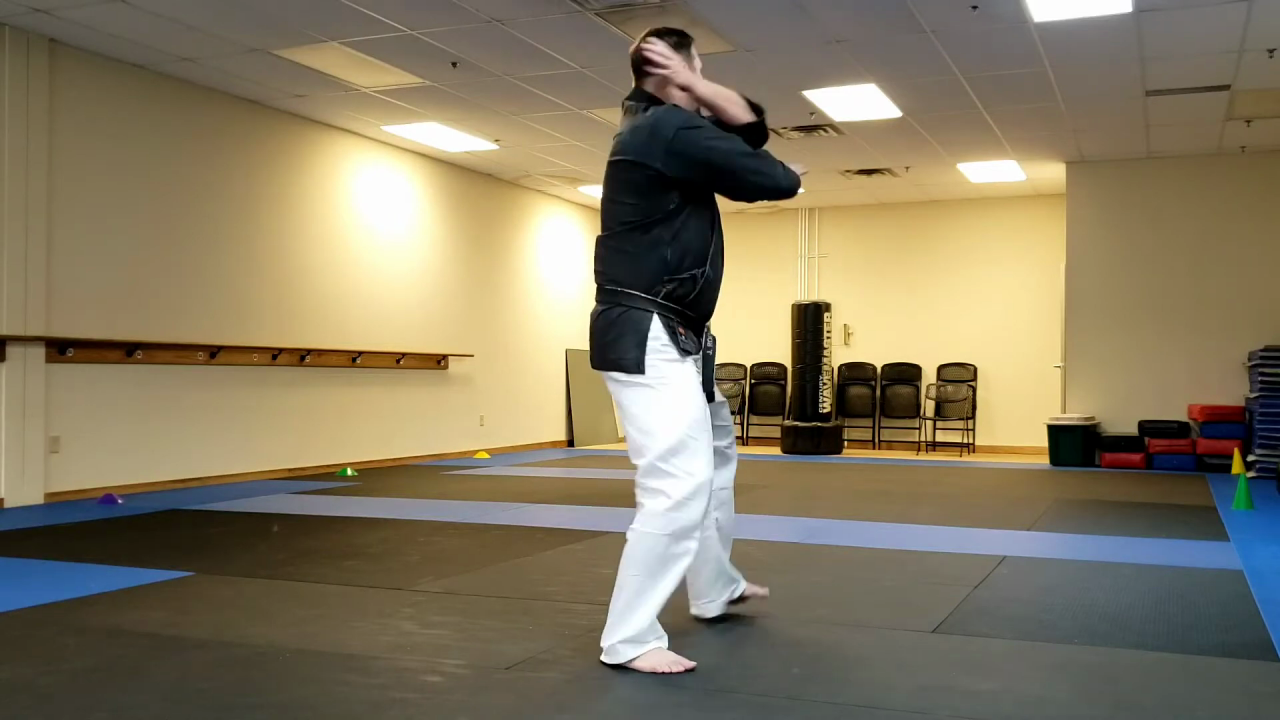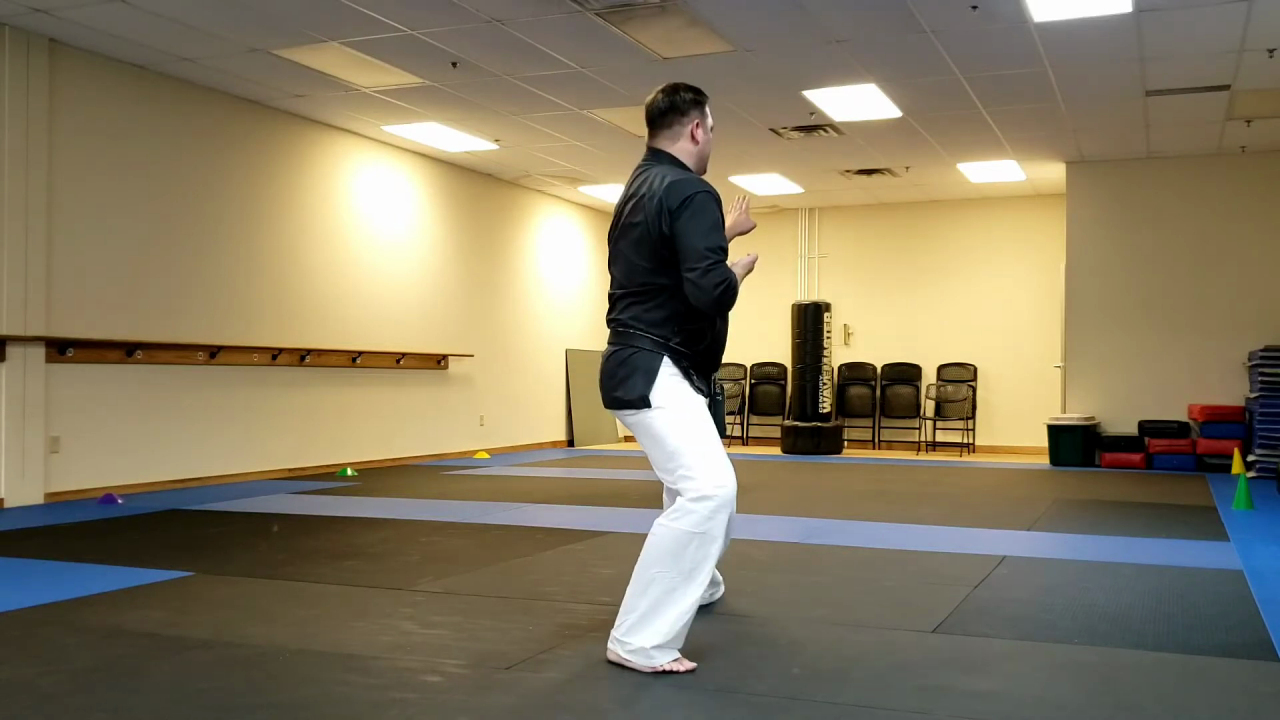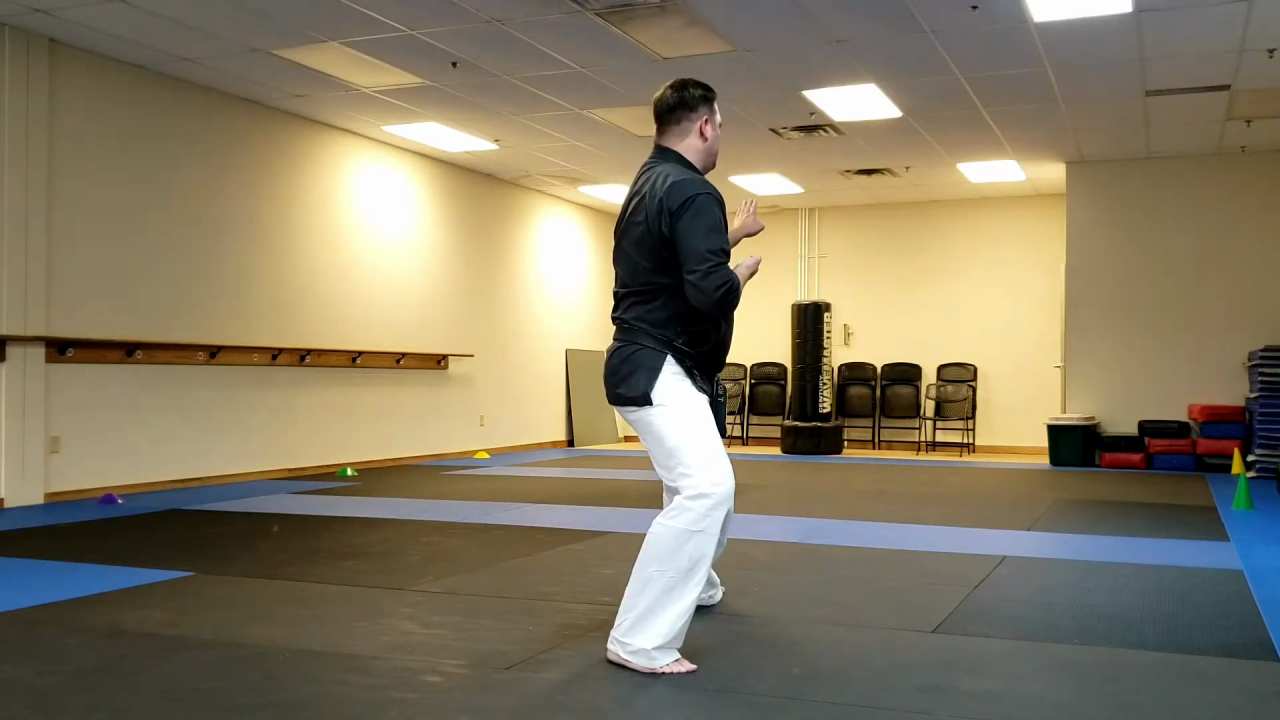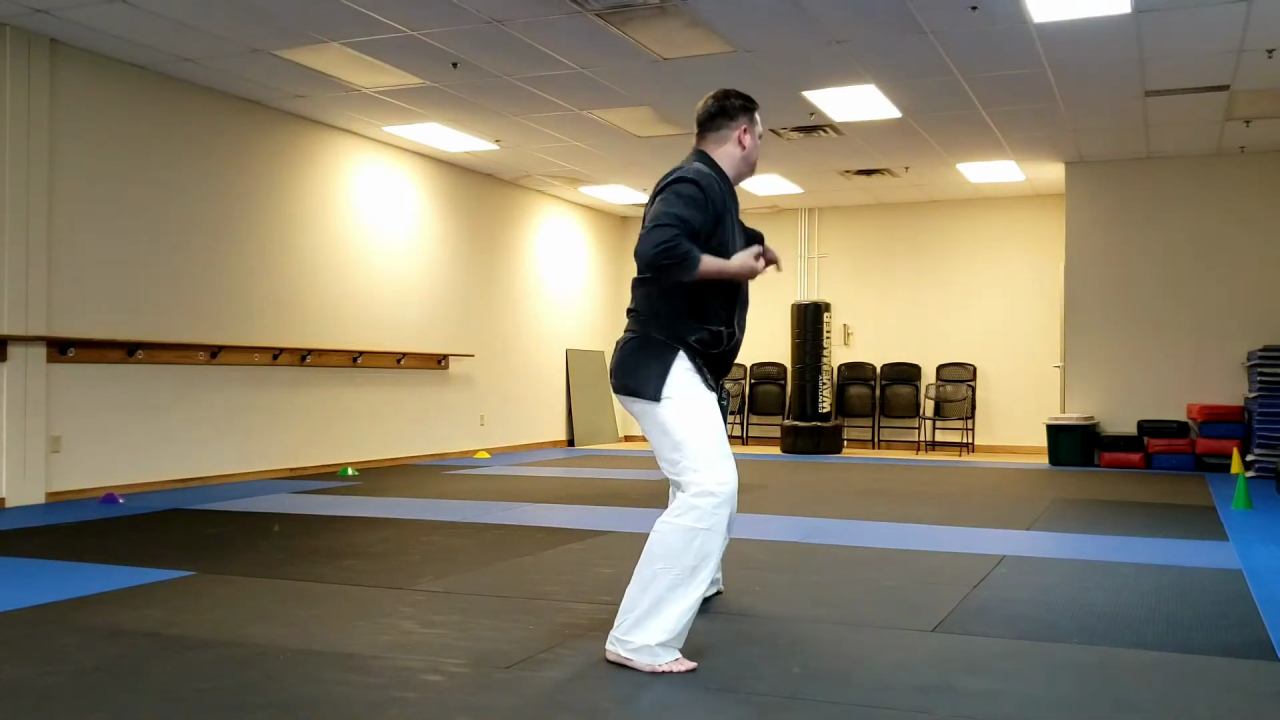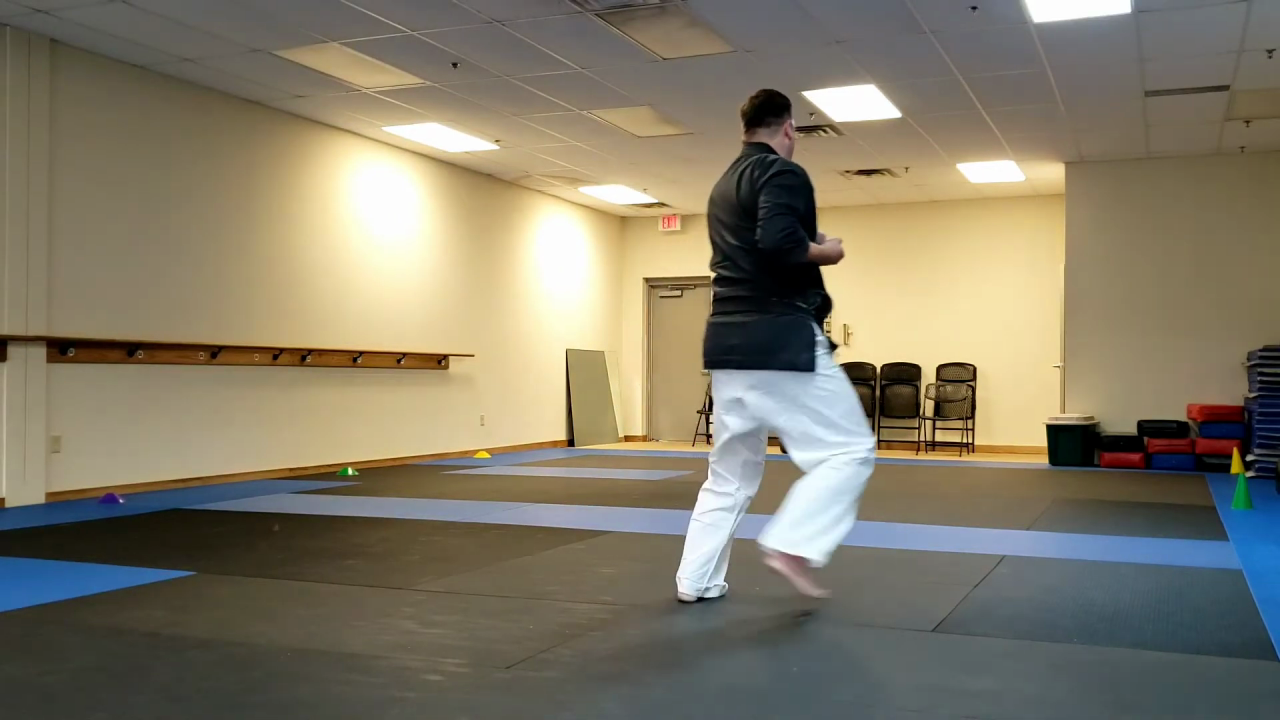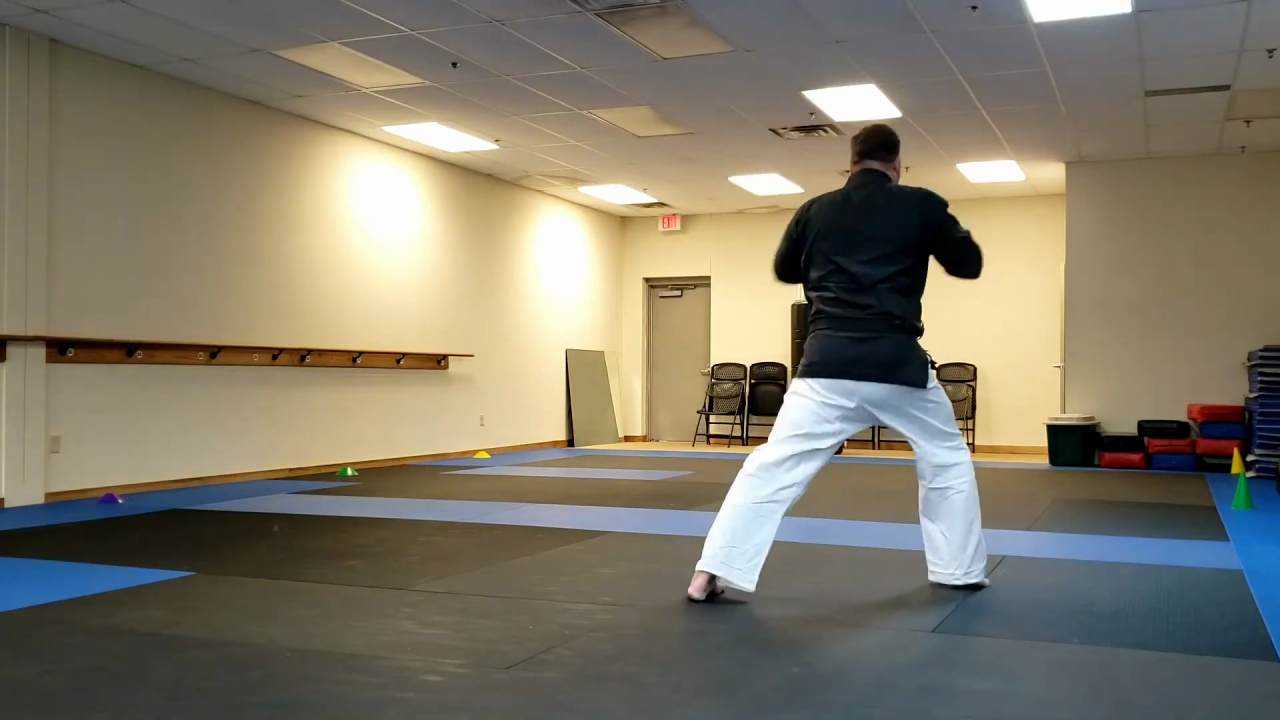
dt=0.5s
person 1, frame 1
left shoulder: (656, 126)
right shoulder: (671, 128)
left elbow: (747, 124)
right elbow: (754, 176)
left wrist: (693, 88)
left hip: (656, 333)
right hip: (644, 335)
left knee: (714, 452)
right knee: (682, 484)
left ankle: (714, 584)
right ankle: (628, 639)
person 1, frame 2
left shoulder: (640, 188)
right shoulder: (691, 193)
right elbow: (710, 292)
left wrist: (723, 232)
right wrist: (742, 266)
left hip: (643, 364)
right hip: (655, 370)
left knee: (694, 484)
right knee: (708, 492)
left ankle: (695, 582)
right ankle: (638, 640)
person 1, frame 3
left shoulder: (651, 184)
right shoulder: (691, 192)
right elbow: (710, 292)
left wrist: (733, 233)
right wrist: (744, 269)
left hip: (651, 363)
right hip: (660, 369)
left knee: (698, 484)
right knee: (706, 489)
left ankle: (693, 585)
right ankle: (639, 641)
person 1, frame 4
left shoulder: (706, 186)
right shoulder: (695, 182)
right elbow: (657, 251)
left wrist: (750, 251)
right wrist: (734, 267)
left hip: (677, 361)
right hip: (667, 364)
left knee: (704, 482)
right knee: (710, 488)
left ankle: (697, 578)
right ankle: (639, 639)
person 1, frame 5
left shoulder: (725, 185)
right shoulder: (782, 173)
right elbow: (778, 242)
left wrist: (806, 244)
right wrist: (824, 251)
left hip: (726, 341)
right hip: (782, 338)
left knee: (731, 470)
right knee: (847, 451)
left ankle: (698, 579)
right ankle: (790, 544)
person 1, frame 6
left shoulder: (815, 211)
right shoulder: (919, 205)
left elbow: (786, 271)
right elbow: (969, 265)
right wrist: (941, 236)
left hip: (827, 360)
right hip: (894, 360)
left knee: (771, 466)
right knee: (948, 459)
left ankle: (713, 569)
right ankle: (960, 570)
